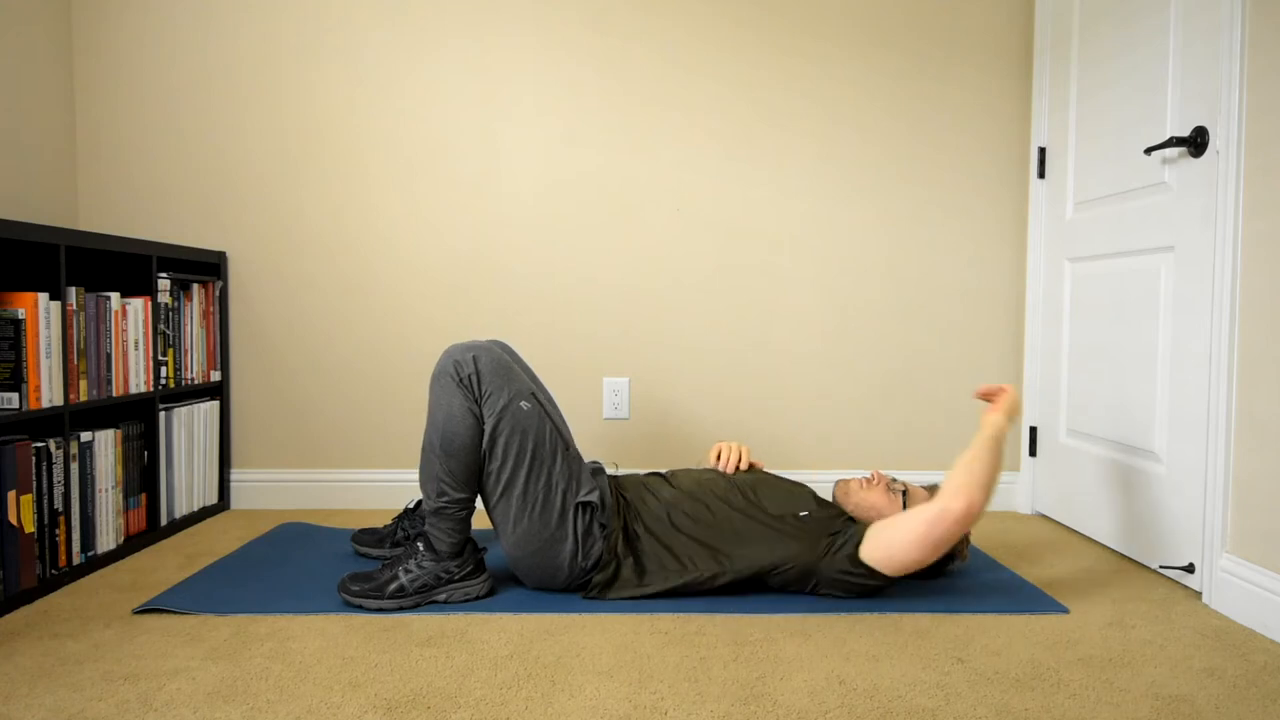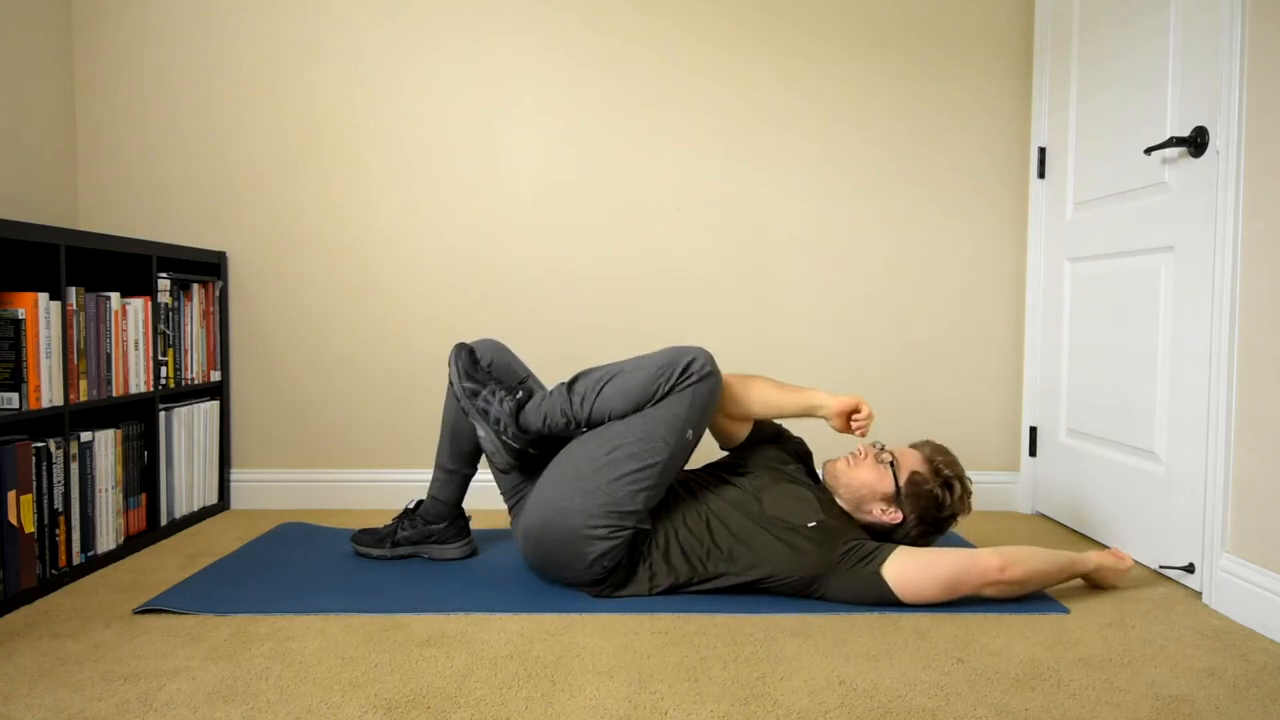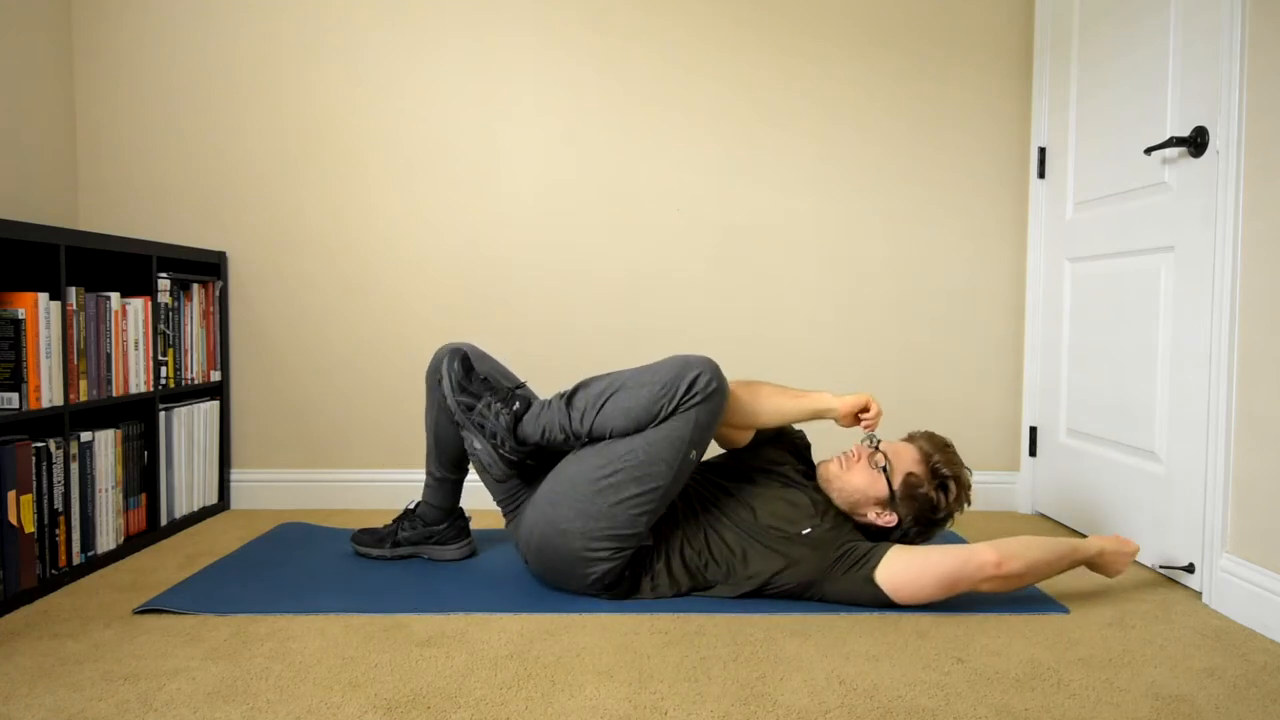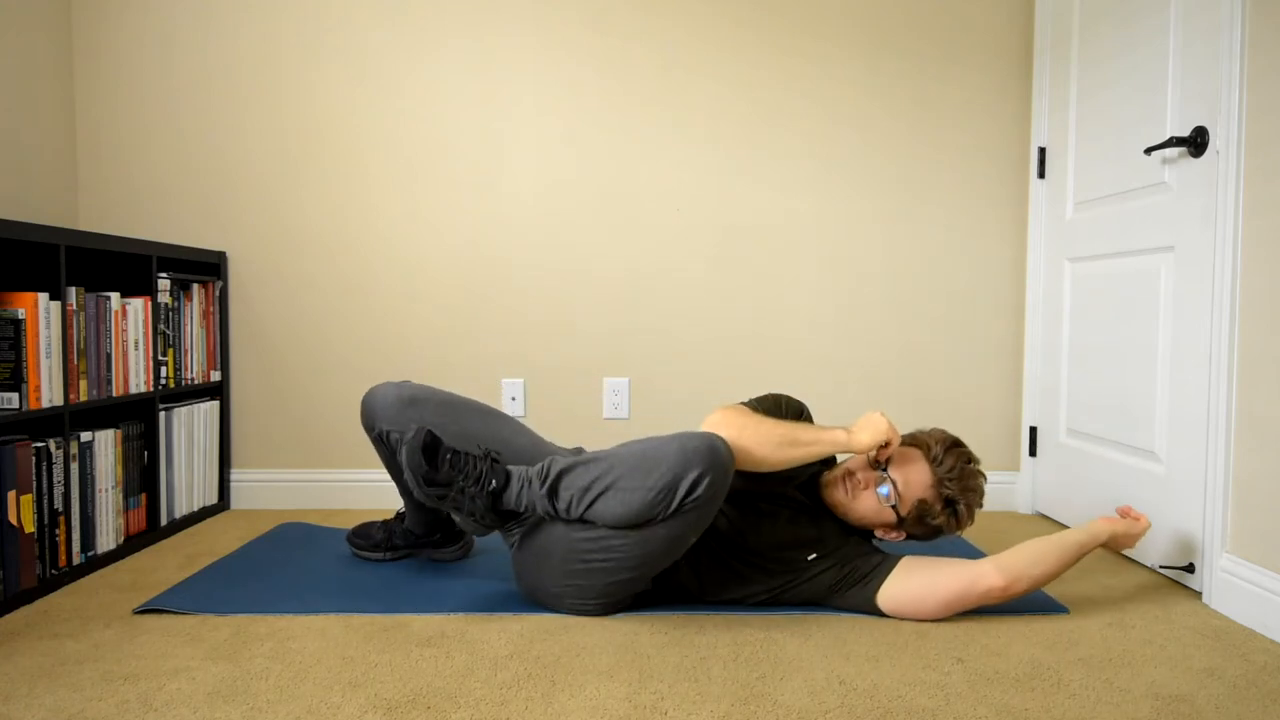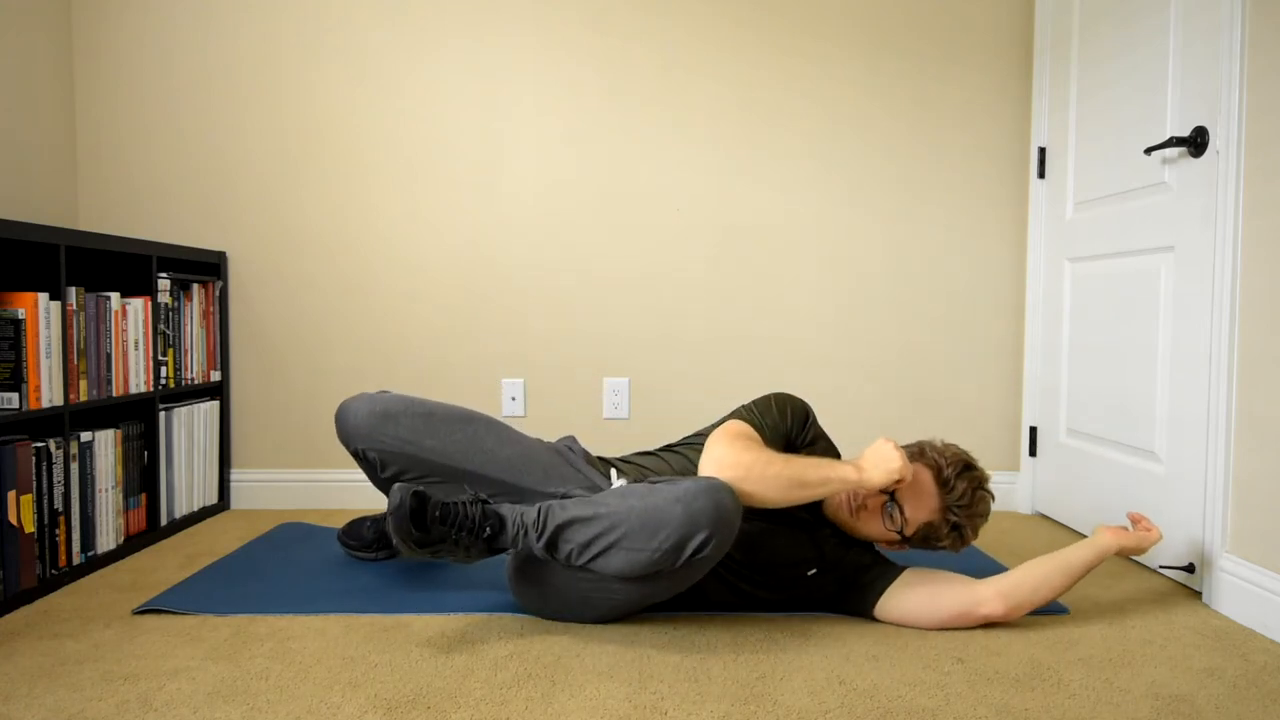
dt=1s
person 1, frame 1
left shoulder: (832, 555)
right shoulder: (802, 510)
left elbow: (953, 514)
left wrist: (996, 425)
right wrist: (726, 458)
left hip: (579, 543)
right hip: (599, 502)
left knee: (470, 366)
right knee: (489, 361)
left ankle: (444, 559)
right ankle: (432, 522)
person 1, frame 2
left shoulder: (845, 555)
right shoulder: (786, 463)
left elbow: (992, 569)
right elbow: (726, 400)
right wrist: (822, 402)
left hip: (581, 540)
right hip: (556, 508)
left knee: (692, 367)
right knee: (483, 355)
left ankle: (523, 418)
right ankle: (439, 522)
person 1, frame 3
left shoulder: (842, 555)
right shoulder: (784, 455)
left elbow: (986, 564)
right elbow: (726, 409)
right wrist: (829, 403)
left hip: (577, 549)
right hip: (549, 506)
left knee: (693, 375)
right knee: (454, 361)
left ankle: (515, 427)
right ankle: (437, 525)
person 1, frame 4
left shoulder: (844, 562)
right shoulder: (787, 418)
left elbow: (992, 576)
right elbow: (722, 427)
right wrist: (844, 438)
left hip: (571, 576)
right hip: (564, 494)
left knee: (698, 463)
right knee: (390, 406)
left ankle: (494, 496)
right ankle: (434, 529)
person 1, frame 5
left shoulder: (846, 570)
right shoulder: (791, 420)
left elbow: (990, 601)
right elbow: (722, 462)
right wrist: (855, 469)
left hip: (567, 586)
right hip: (578, 481)
left knee: (707, 511)
right knee: (366, 419)
left ankle: (487, 528)
right ankle: (416, 527)
